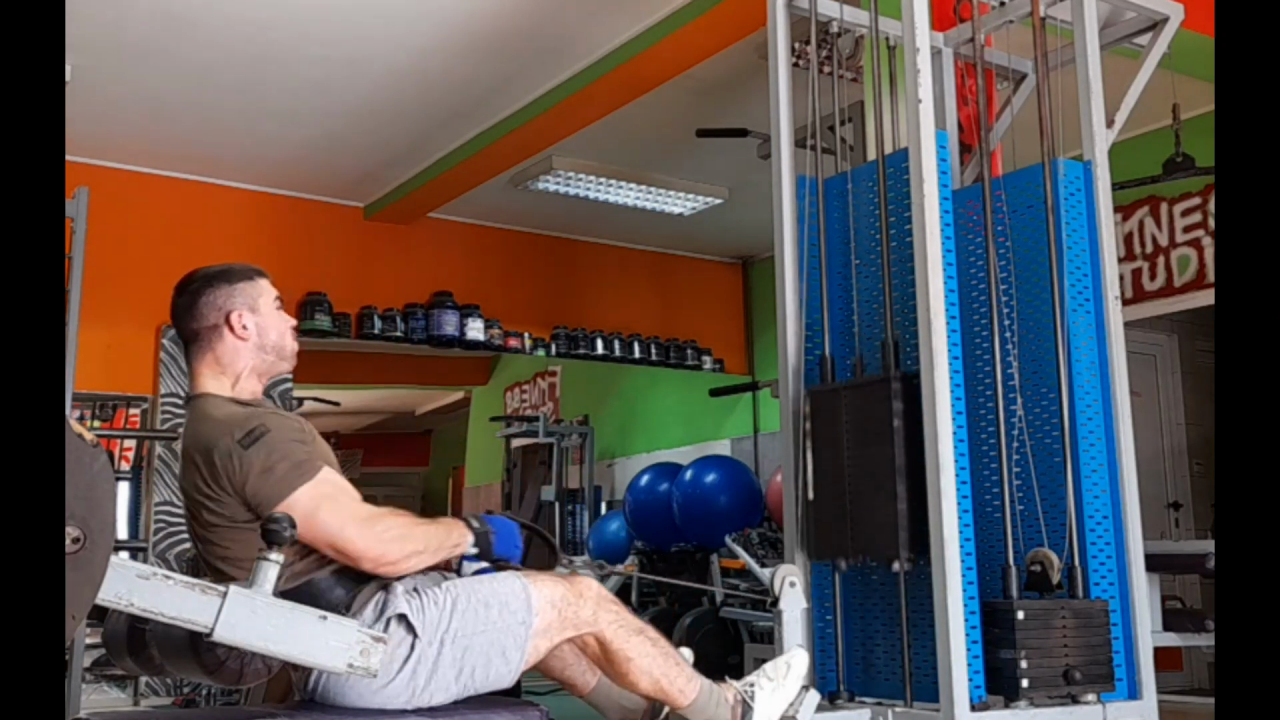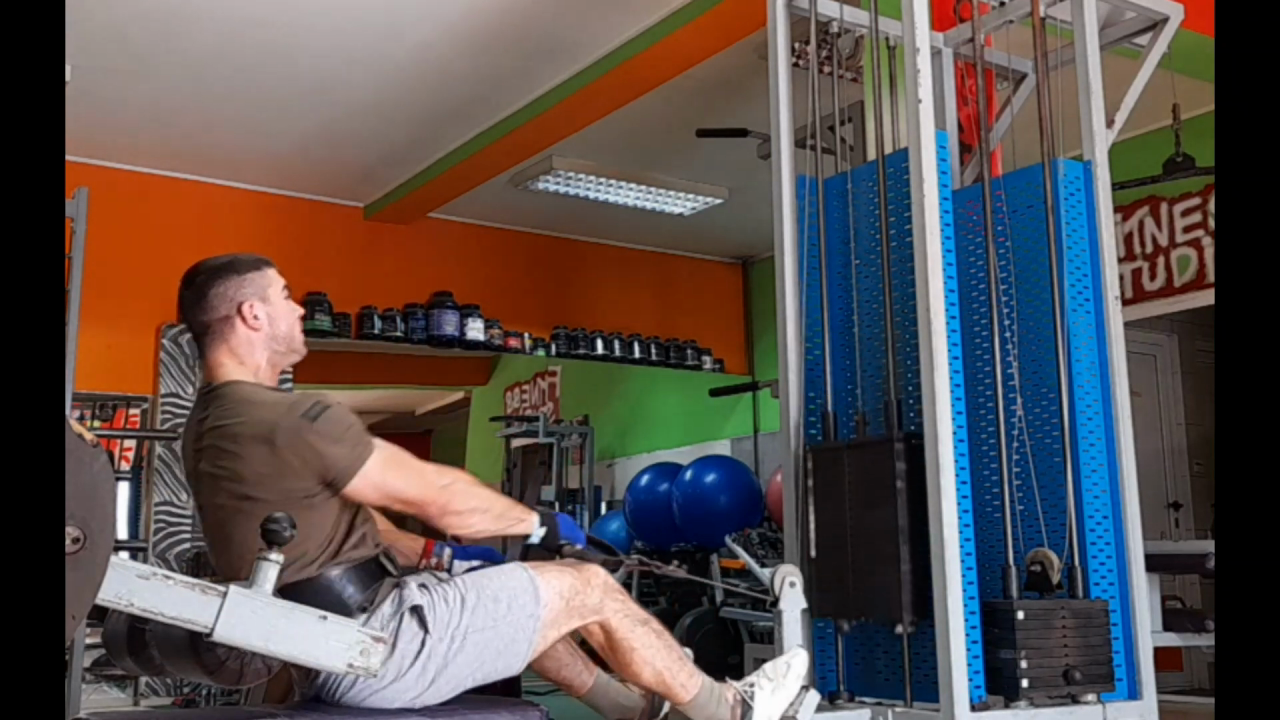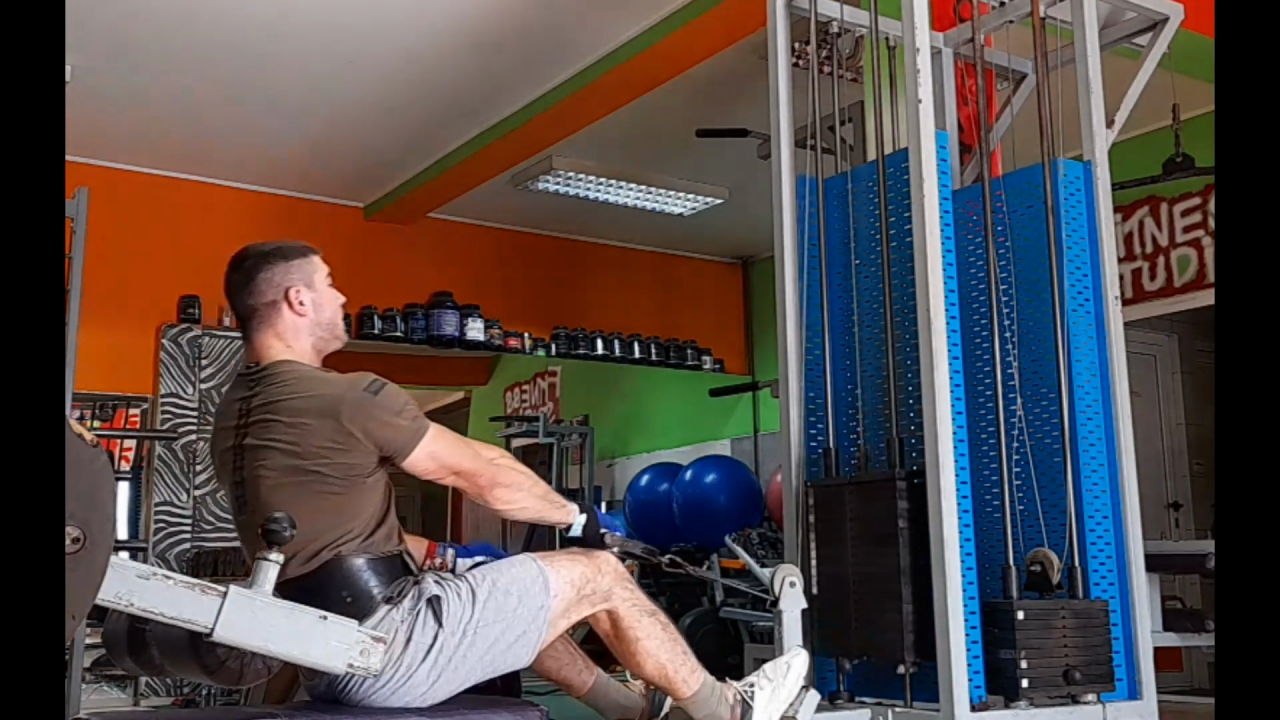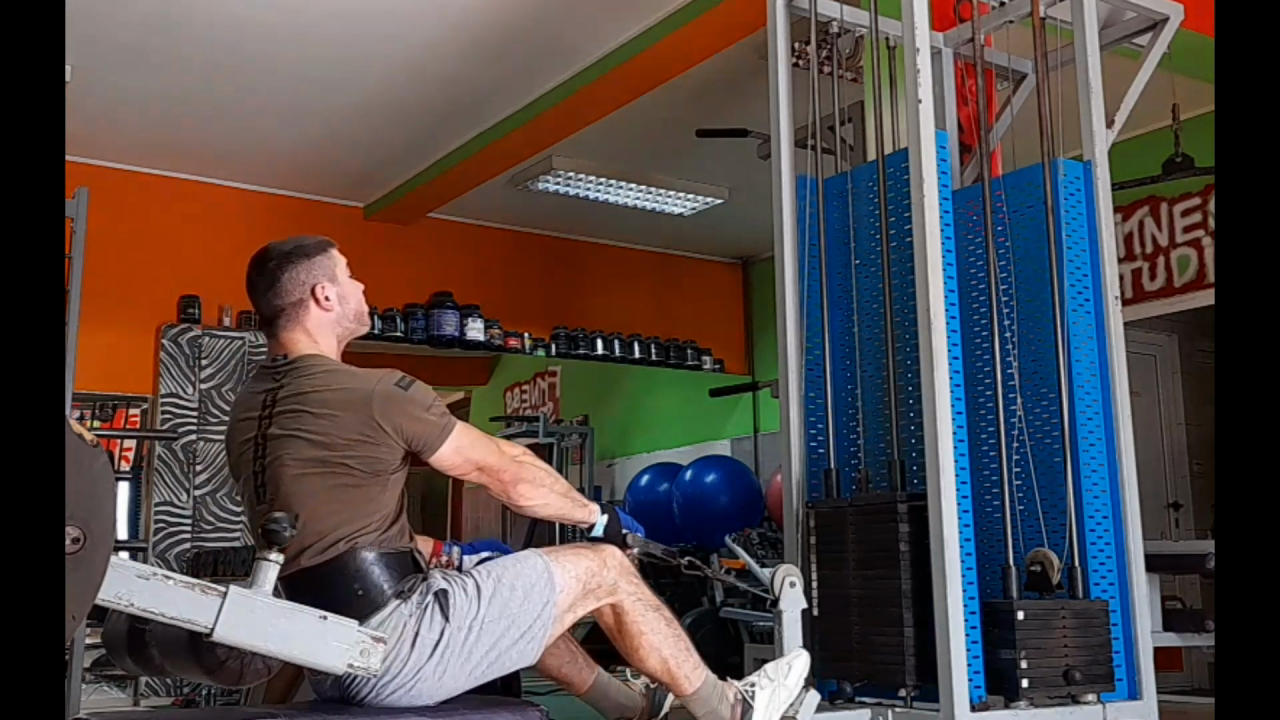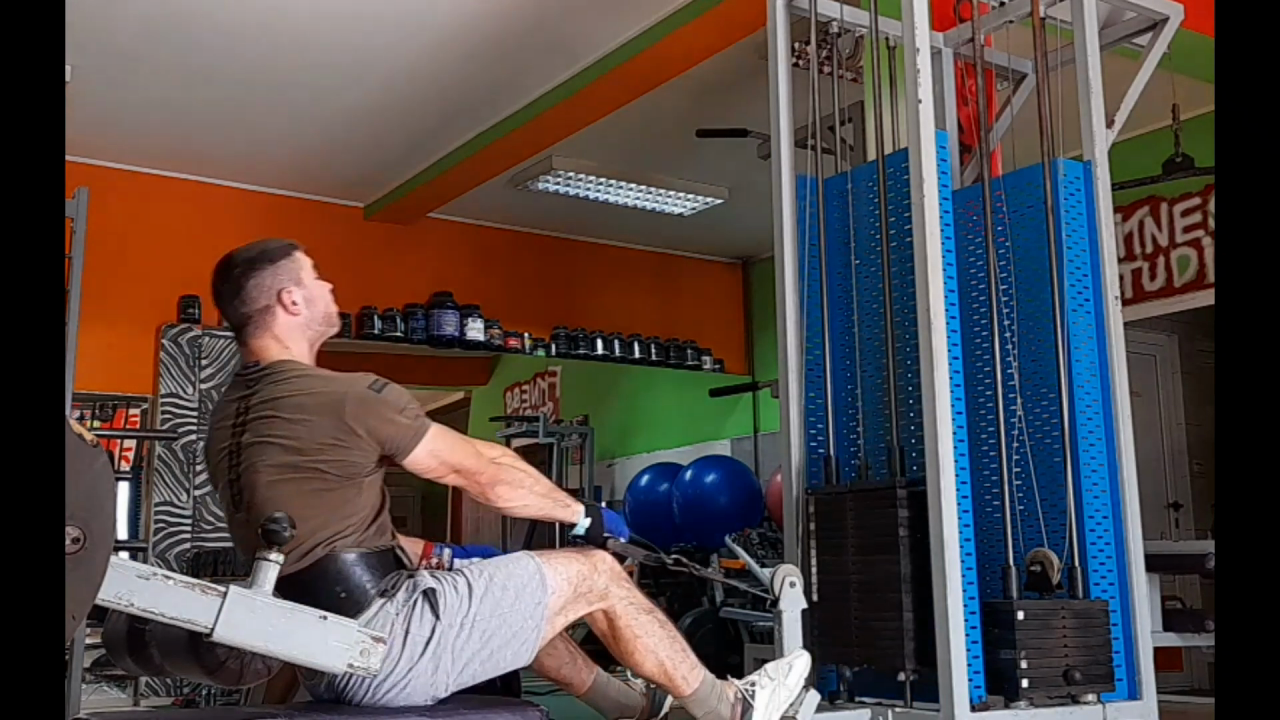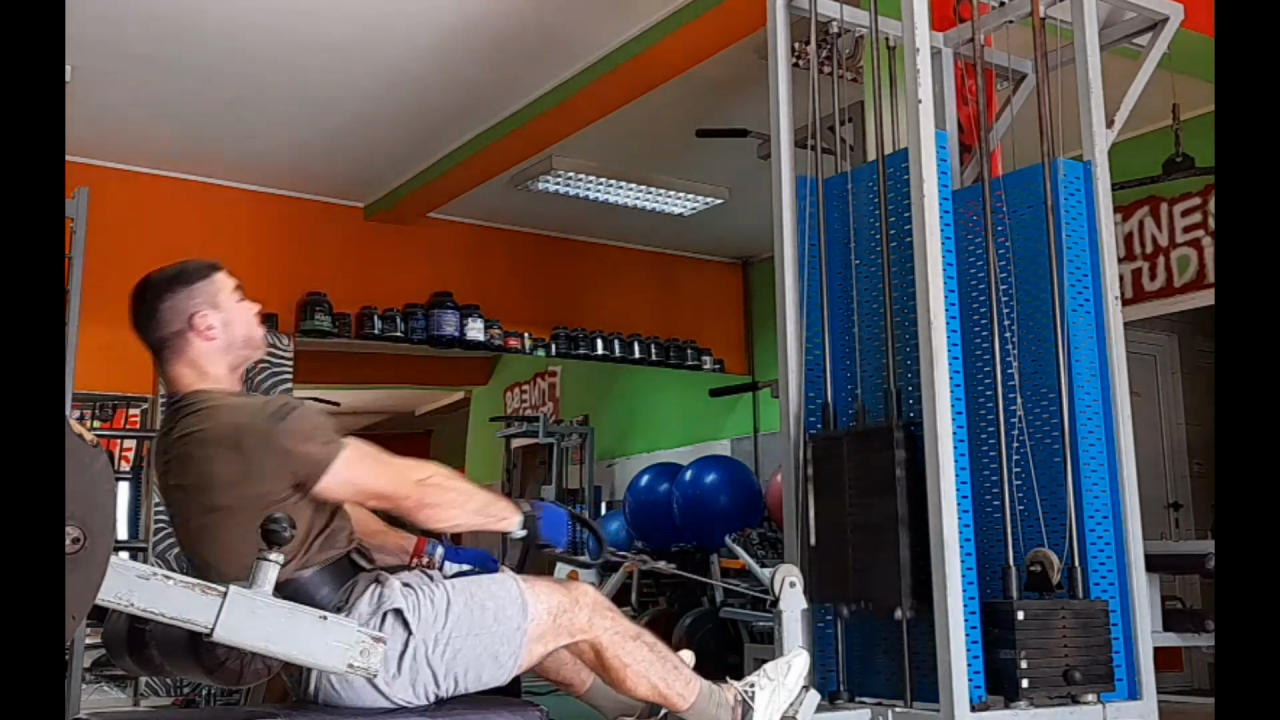
dt=0.2s
person 1, frame 1
left shoulder: (228, 424)
right shoulder: (244, 433)
right elbow: (374, 545)
left wrist: (451, 550)
right wrist: (469, 533)
left knee: (514, 595)
right knee: (582, 601)
person 1, frame 2
left shoulder: (212, 422)
right shoulder: (289, 418)
right elbow: (436, 495)
left wrist: (433, 556)
right wrist: (538, 522)
left knee: (509, 594)
right knee: (588, 589)
person 1, frame 3
left shoulder: (237, 412)
right shoulder: (346, 398)
right elbow: (483, 474)
right wrist: (577, 517)
right hip: (389, 645)
left knee: (515, 595)
right knee: (598, 576)
person 1, frame 4
left shoulder: (251, 408)
right shoulder: (374, 394)
right elbow: (507, 471)
right wrist: (600, 517)
right hip: (392, 643)
left knee: (519, 593)
right knee: (603, 569)
person 1, frame 5
left shoulder: (230, 416)
right shoulder: (346, 398)
right elbow: (485, 472)
right wrist: (582, 515)
right hip: (382, 641)
left knee: (514, 594)
right knee: (595, 575)
person 1, frame 6
left shoulder: (185, 434)
right shoulder: (258, 424)
right elbow: (415, 489)
left wrist: (428, 555)
right wrist: (521, 516)
left knee: (493, 598)
right knee: (578, 607)
